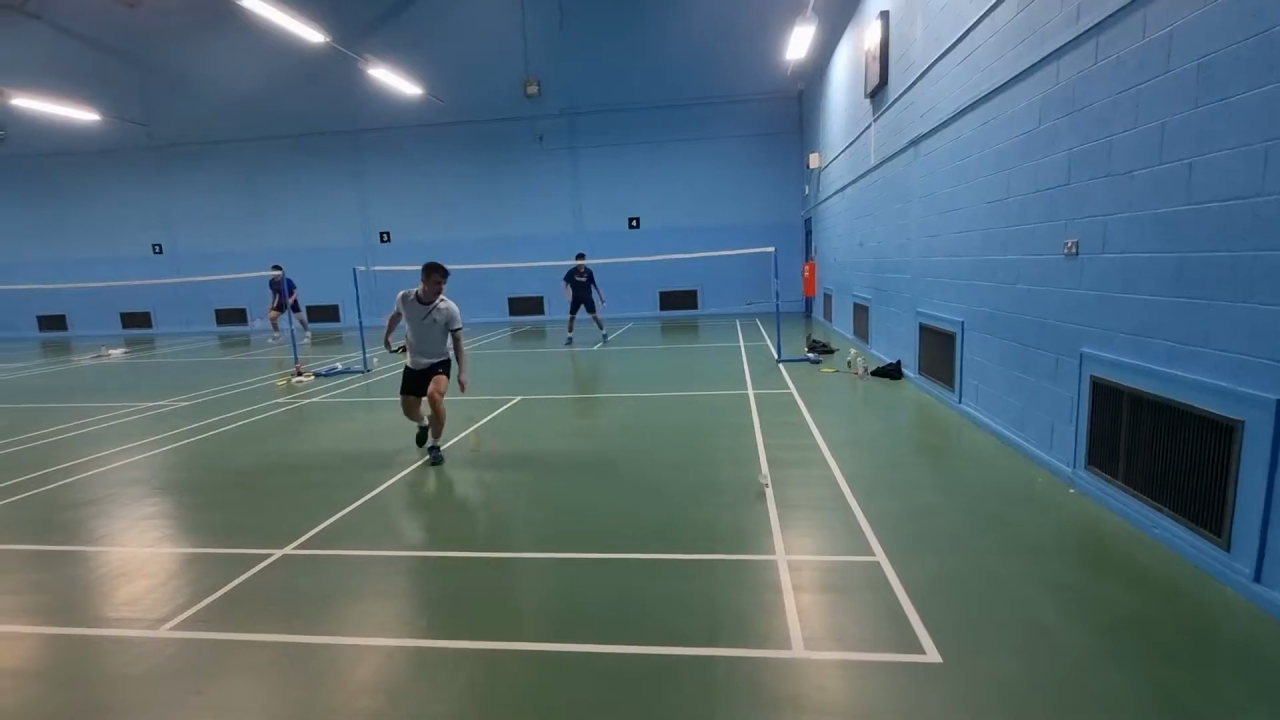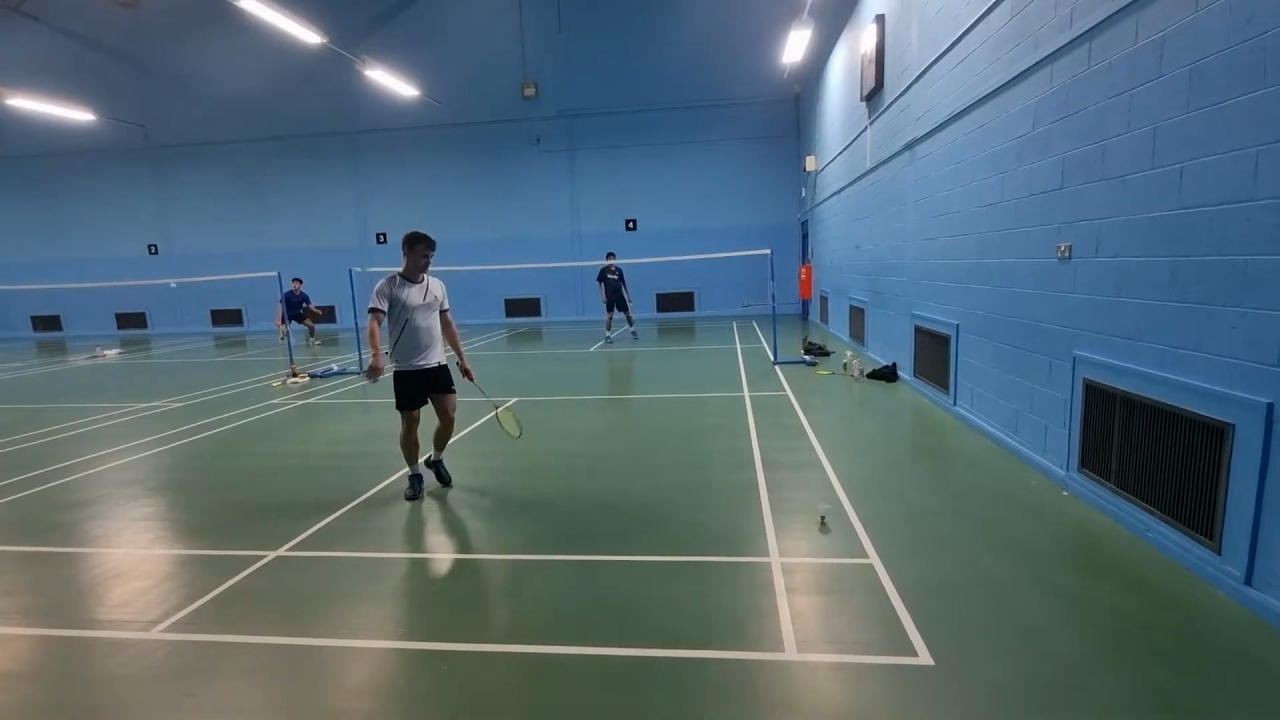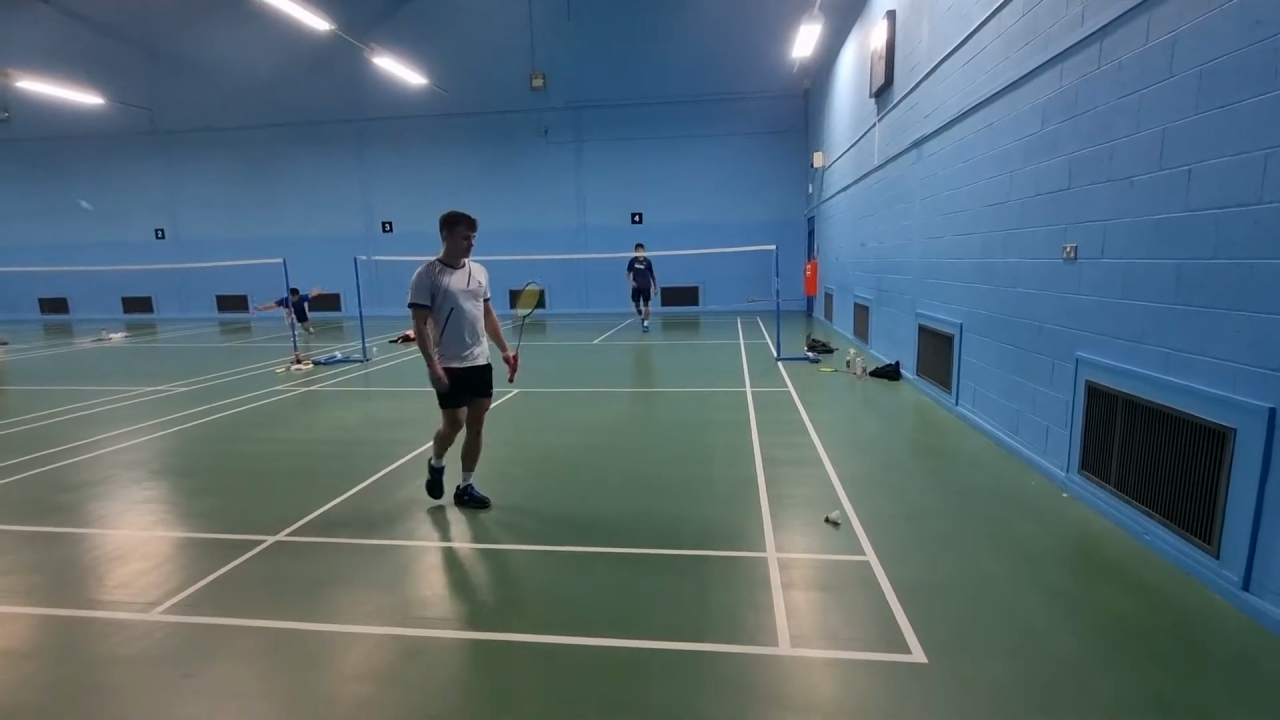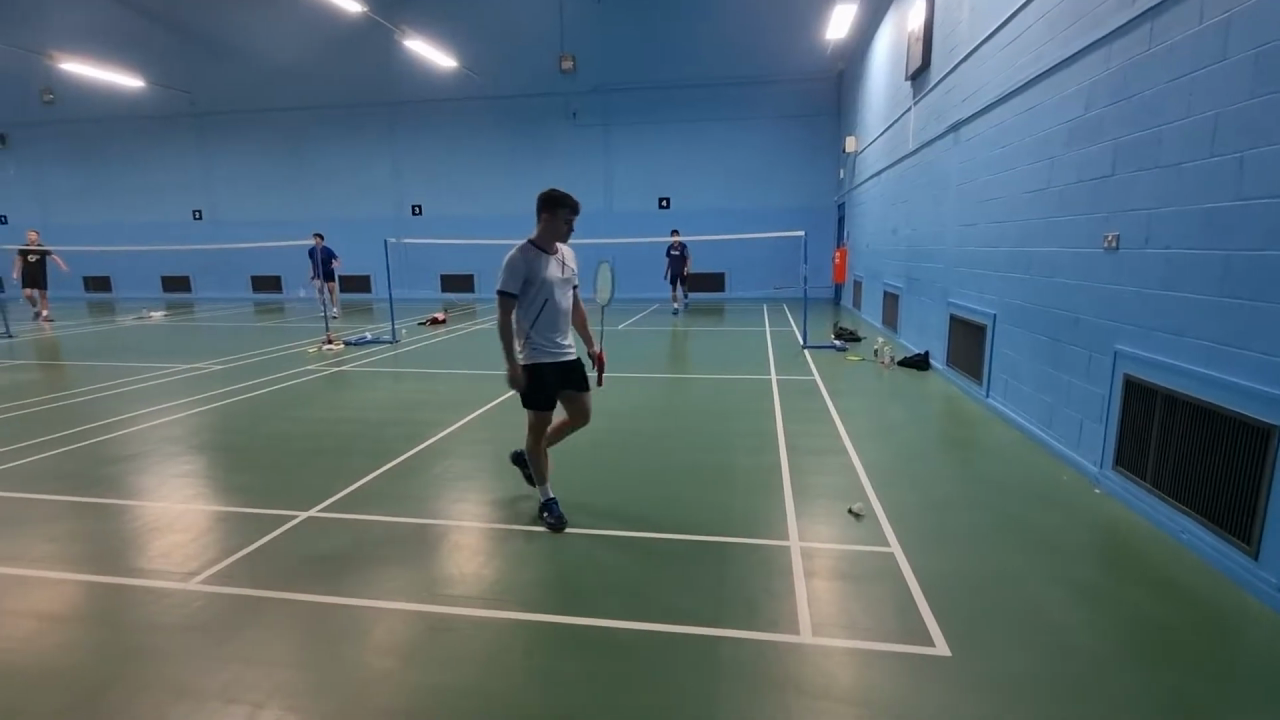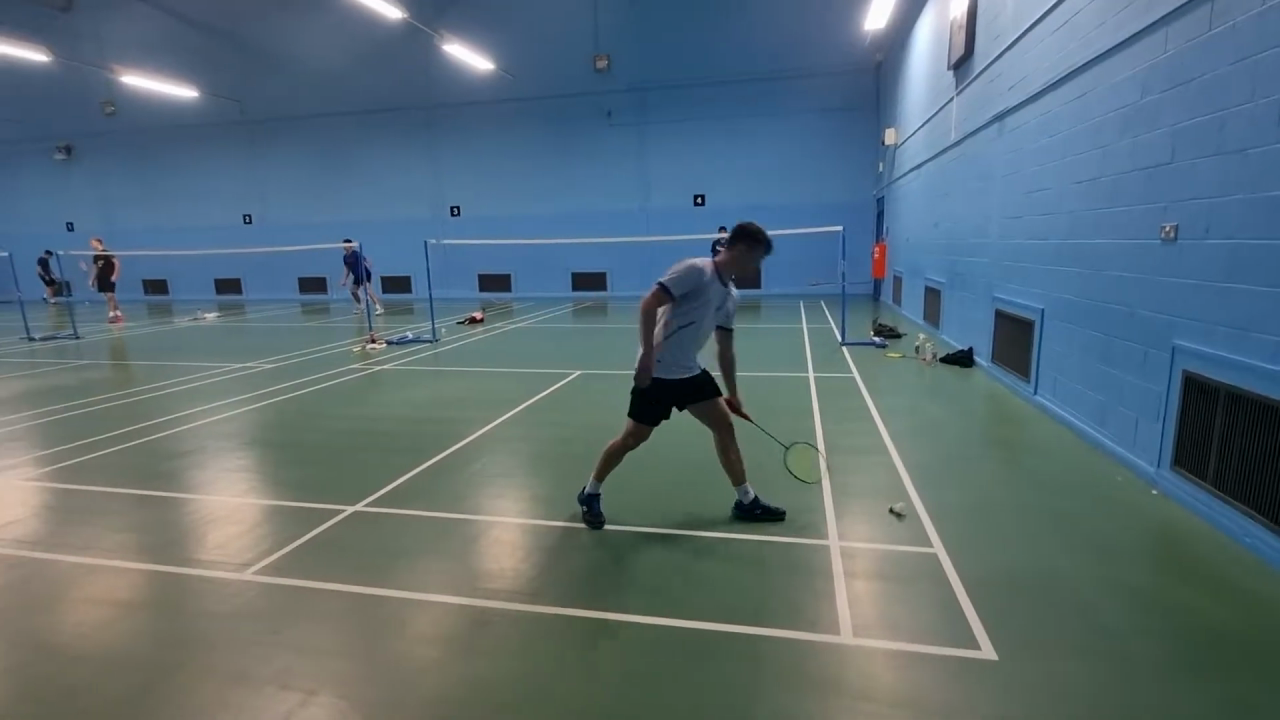
dt=0.5s
person 1, frame 1
left shoulder: (449, 308)
right shoulder: (404, 298)
left elbow: (458, 342)
right elbow: (396, 316)
left wrist: (462, 373)
right wrist: (387, 335)
left hip: (439, 363)
right hip: (414, 366)
left knee: (435, 396)
right knee: (409, 410)
left ankle: (434, 446)
right ankle: (423, 424)
person 1, frame 2
left shoulder: (437, 286)
right shoulder: (387, 287)
left elbow: (447, 324)
right elbow: (374, 323)
left wrist: (462, 359)
right wrist: (376, 356)
left hip: (437, 365)
right hip: (406, 369)
left knee: (448, 418)
right knee: (410, 424)
left ankle: (436, 460)
right ankle: (415, 475)
person 1, frame 3
left shoulder: (479, 271)
right shoulder: (427, 275)
right elbow: (421, 325)
left wrist: (505, 350)
right wrist: (433, 365)
left hip: (480, 362)
right hip: (450, 364)
left knee: (476, 424)
right knee: (454, 424)
left ankle: (466, 486)
right ankle: (436, 463)
person 1, frame 4
left shoulder: (568, 255)
right shoulder: (519, 259)
right elbow: (504, 314)
left wrist: (591, 344)
right wrist: (512, 364)
left hip: (568, 354)
right hip: (536, 359)
left knee: (581, 416)
right knee: (540, 426)
left ankle: (526, 455)
right ankle: (546, 500)
person 1, frame 5
left shoulder: (730, 295)
right shoulder: (696, 271)
left elbow: (725, 347)
right elbow: (648, 306)
left wrist: (732, 393)
right wrist: (648, 356)
left hip: (690, 372)
right hip: (657, 372)
left knee: (724, 426)
right knee: (634, 437)
left ankle: (746, 501)
right ankle: (591, 493)
